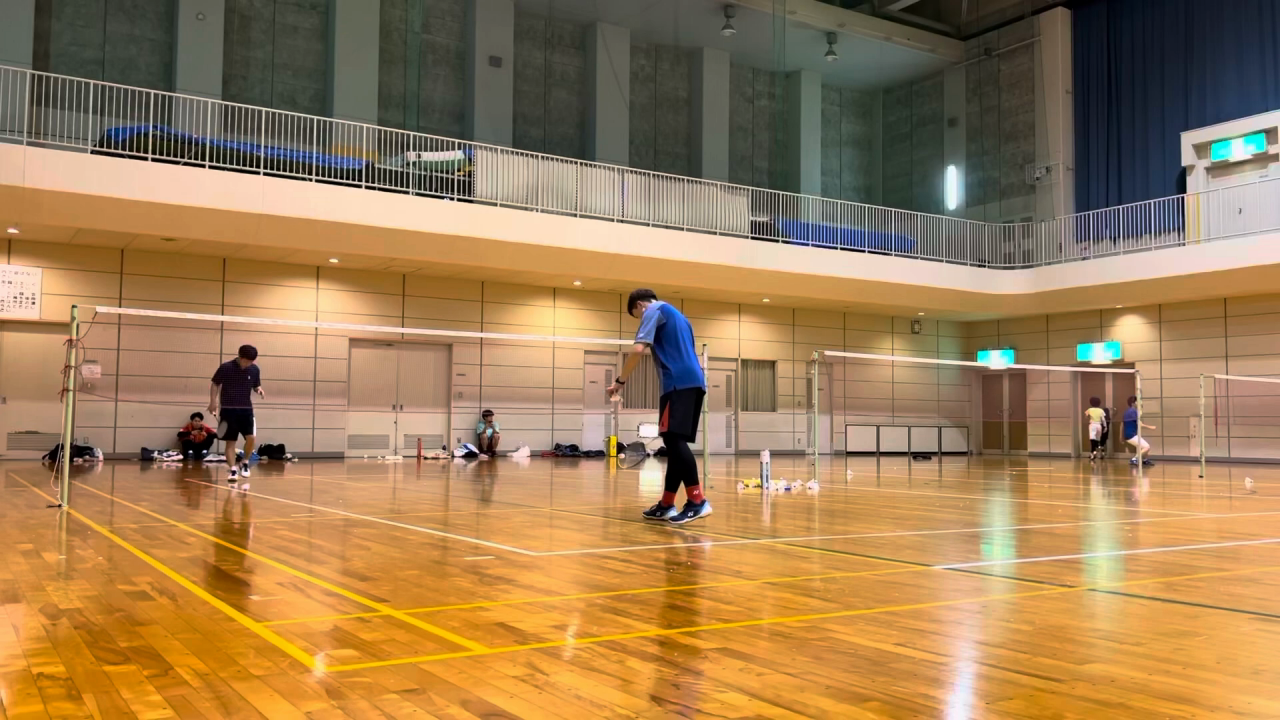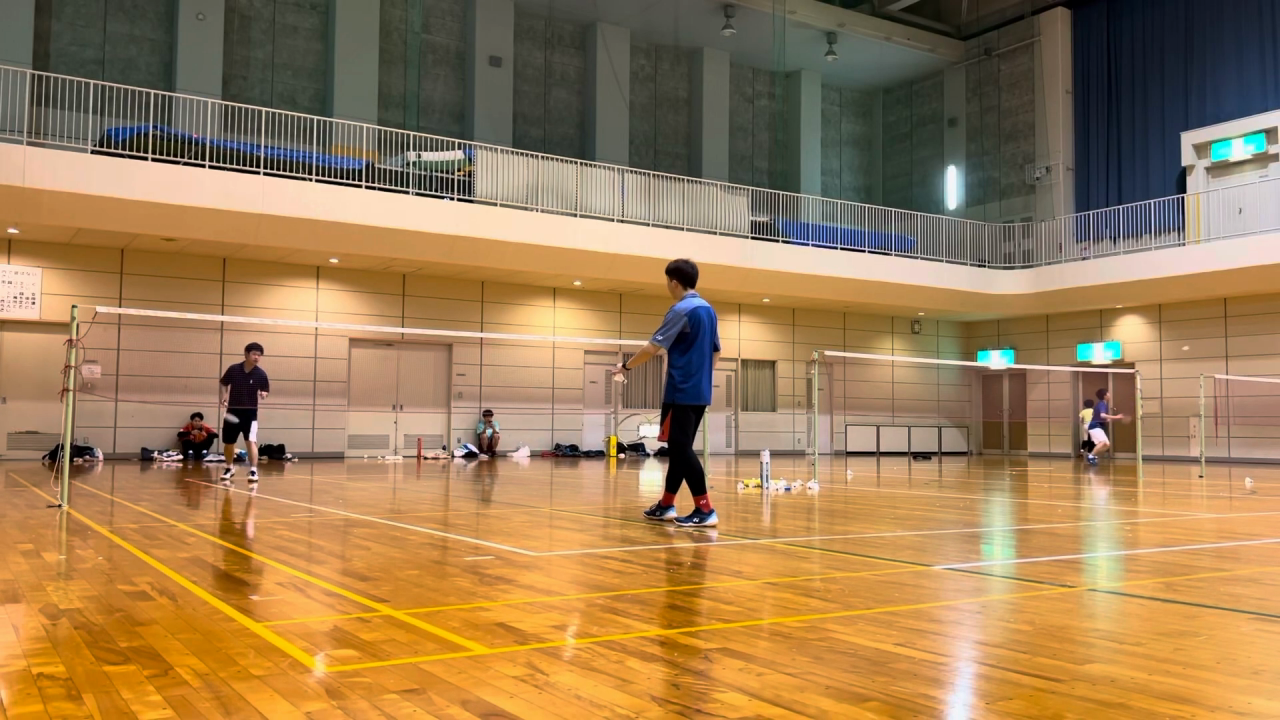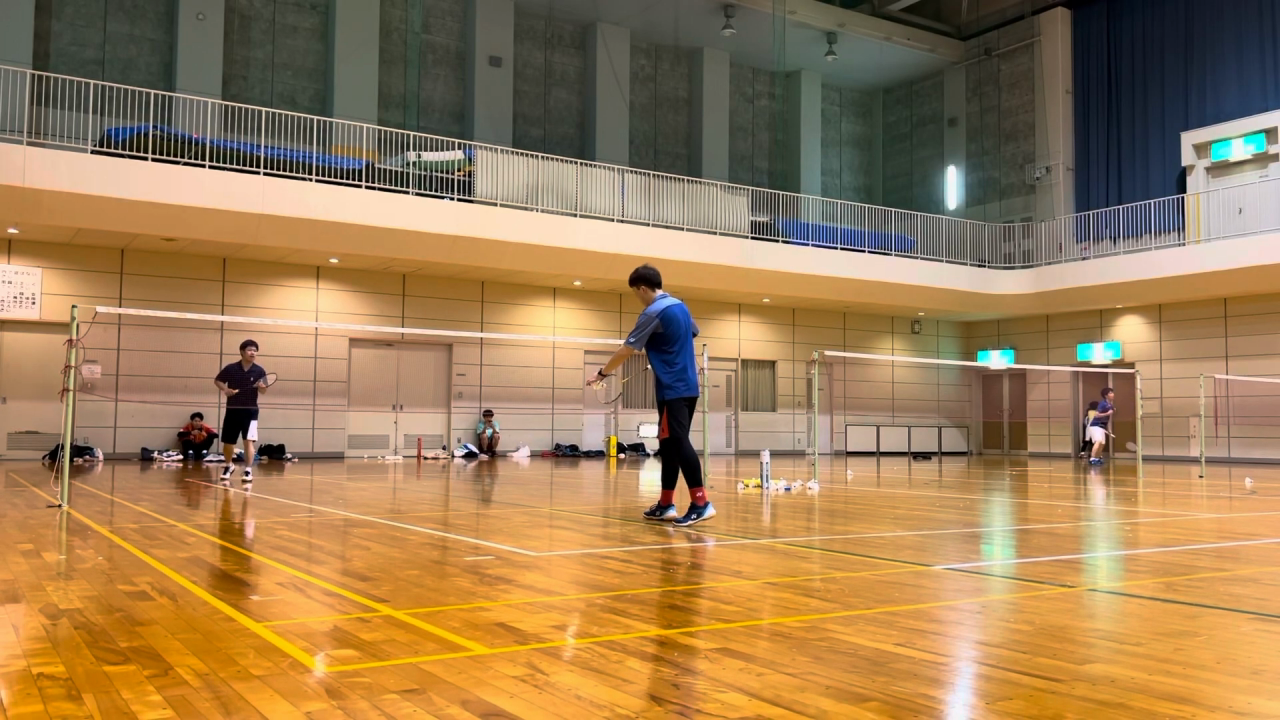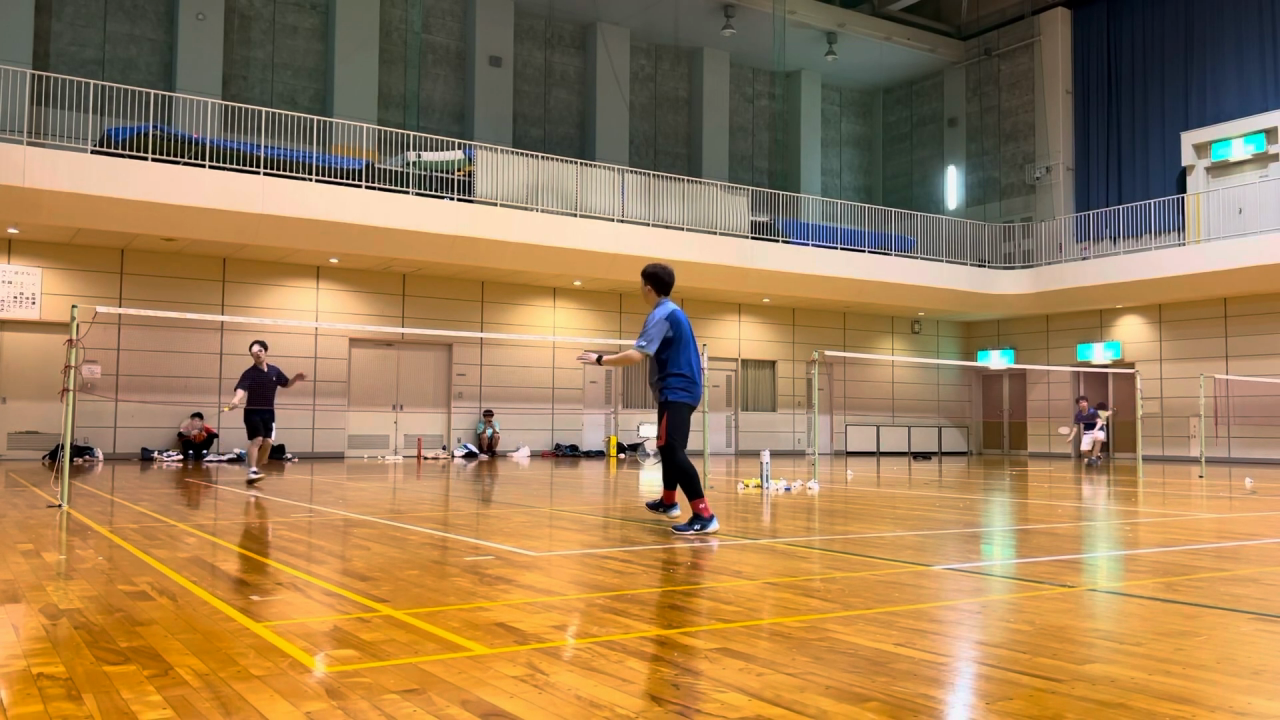
dt=1s
person 1, frame 1
left shoulder: (655, 310)
right shoulder: (677, 316)
left elbow: (639, 348)
left wrist: (620, 380)
left hip: (679, 382)
right hip: (693, 382)
left knee: (675, 440)
right knee: (676, 442)
left ankle: (697, 501)
right ankle: (667, 504)
person 1, frame 2
left shoulder: (681, 310)
right shoulder: (708, 310)
left elbow: (653, 348)
right elbow: (716, 351)
left wrist: (626, 366)
left hip: (682, 391)
right hip: (700, 391)
left knee: (681, 448)
right knee: (679, 447)
left ankle: (705, 510)
right ankle: (666, 505)
person 1, frame 3
left shoulder: (653, 312)
right shoulder: (680, 306)
left elbow: (626, 350)
right elbow: (693, 334)
left wrist: (602, 374)
left hip: (673, 388)
right hip: (687, 385)
left knee: (679, 443)
right knee: (669, 443)
left ankle: (701, 503)
right ankle: (666, 504)
person 1, frame 4
left shoulder: (660, 316)
right shoulder: (672, 313)
left elbow: (636, 356)
left wrist: (599, 359)
left hip: (677, 393)
right hip: (676, 391)
left knee: (672, 450)
right knee: (667, 448)
left ankle: (704, 515)
right ankle: (669, 501)
